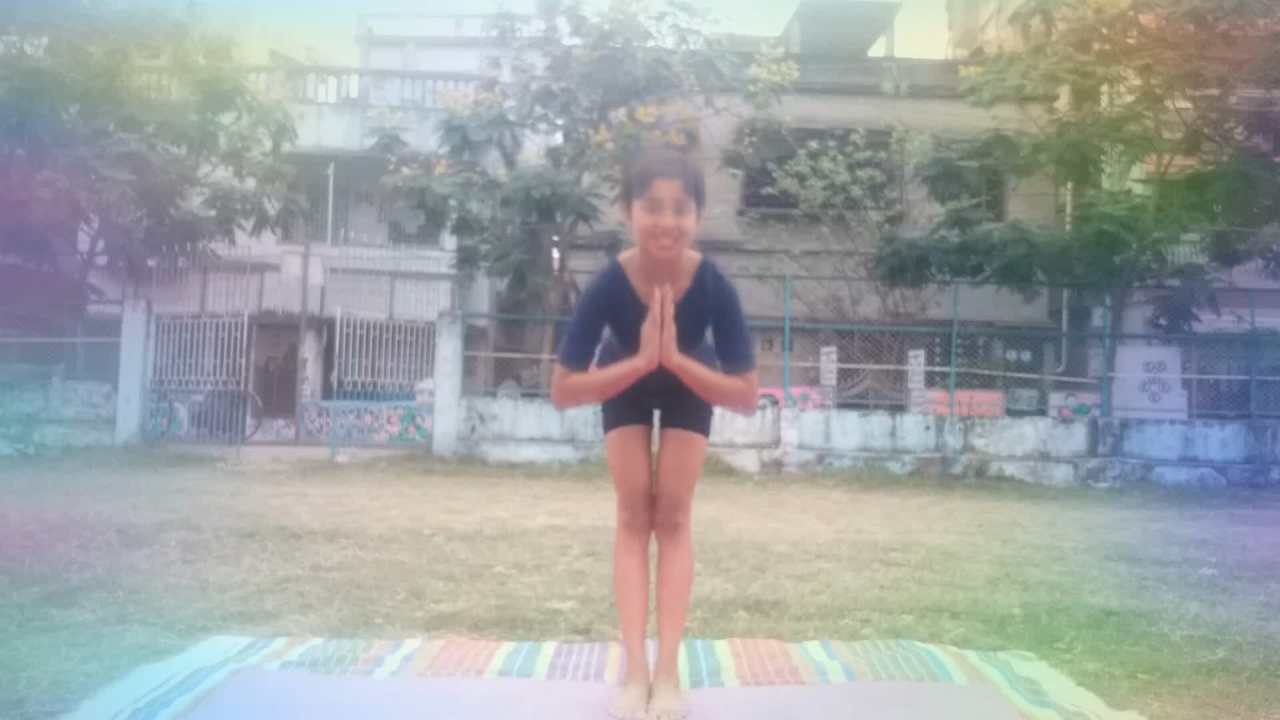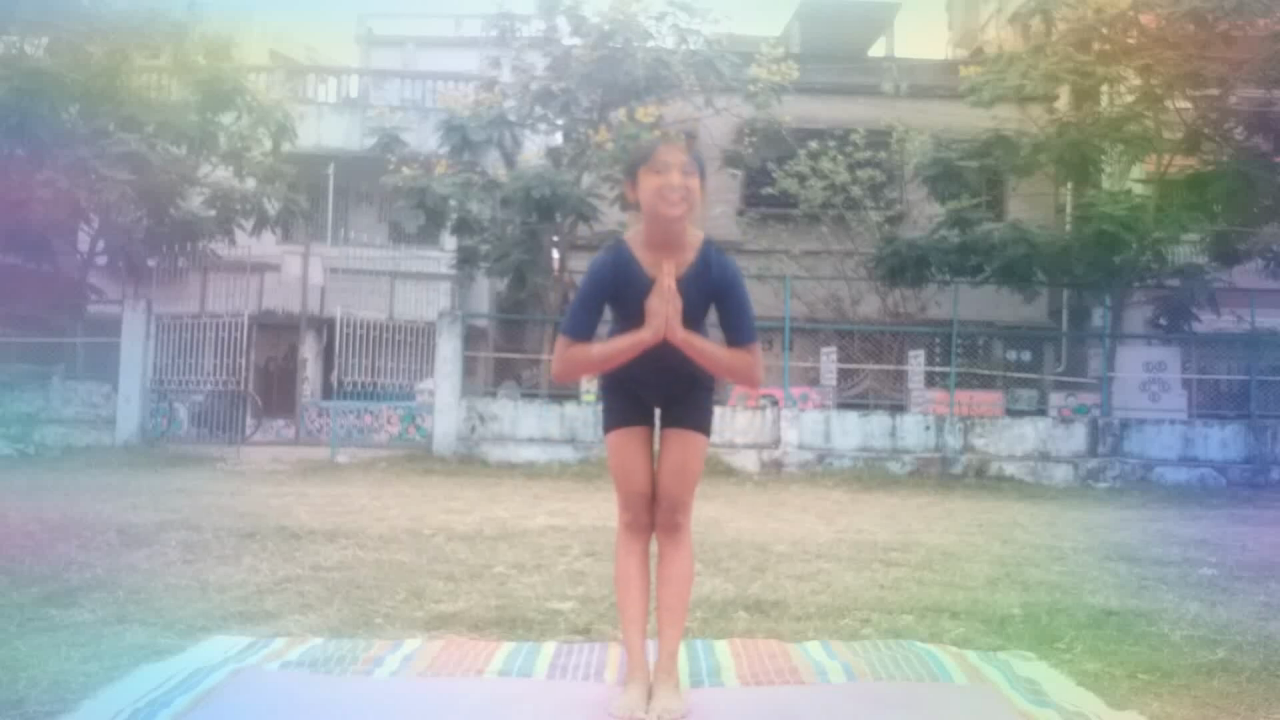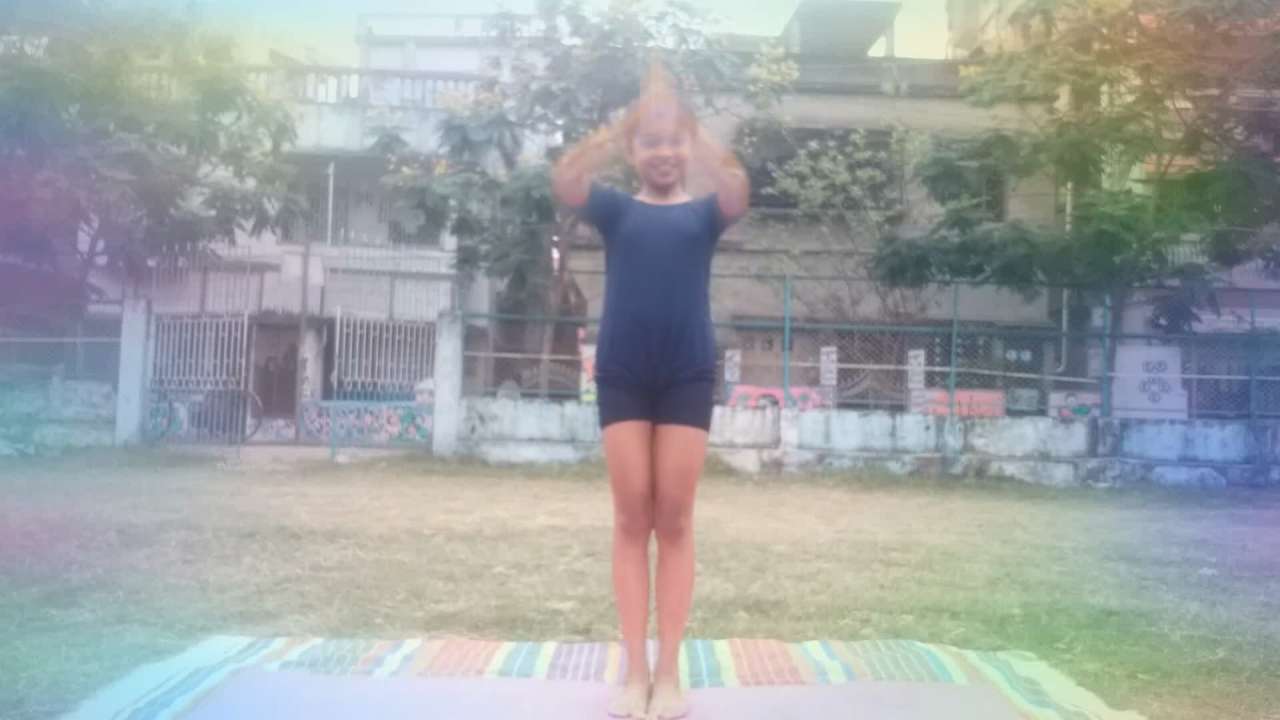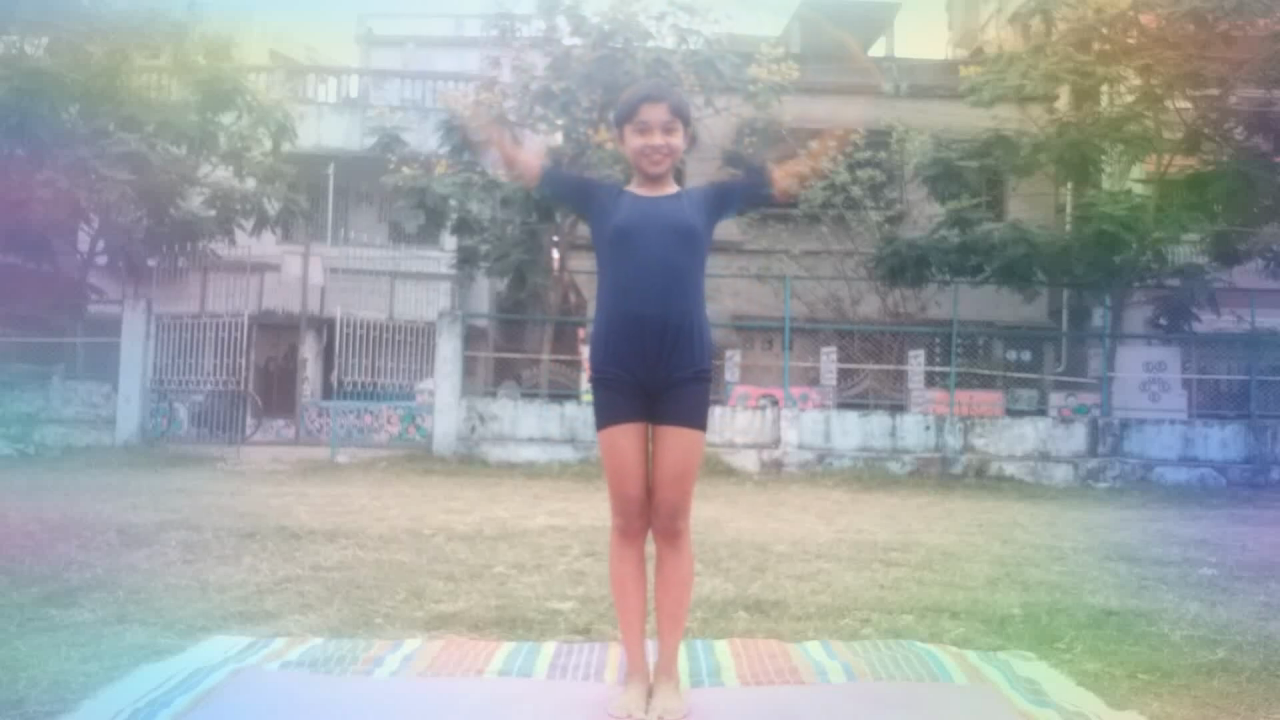
dt=0.5s
person 1, frame 1
left shoulder: (714, 286)
right shoulder: (608, 284)
left elbow: (746, 395)
right elbow: (563, 388)
left wrist: (677, 359)
right wrist: (641, 361)
left hip: (689, 388)
right hip: (626, 383)
left knee: (672, 516)
right knee: (634, 515)
left ankle: (668, 671)
right ankle: (634, 670)
person 1, frame 2
left shoulder: (717, 266)
right shoulder: (612, 262)
left elbow: (751, 370)
right elbow: (562, 365)
left wrist: (680, 333)
right wrist: (646, 332)
left hip: (689, 388)
right hip: (627, 387)
left knee: (673, 518)
right knee: (634, 517)
left ankle: (667, 672)
right ankle: (634, 670)
person 1, frame 3
left shoulder: (704, 212)
right shoulder: (617, 211)
left elbow: (736, 191)
right elbow: (565, 186)
left wrist: (686, 123)
right wrist: (621, 126)
left hip: (688, 375)
right hip: (621, 375)
left knee: (674, 520)
right knee: (632, 518)
person 1, frame 4
left shoulder: (705, 201)
right shoulder: (600, 199)
left elbow: (785, 179)
right elbow: (527, 164)
left wrist: (837, 134)
left hip: (685, 374)
right hip: (616, 374)
left knee: (671, 522)
right knee: (628, 521)
